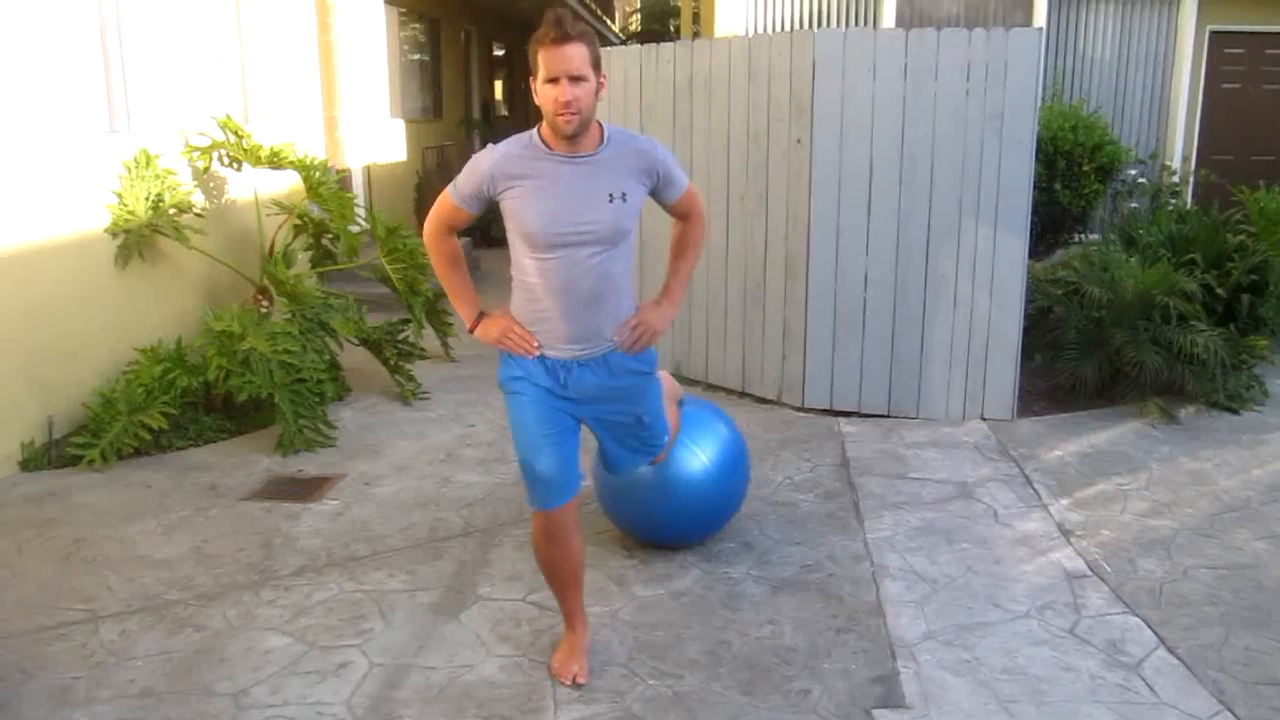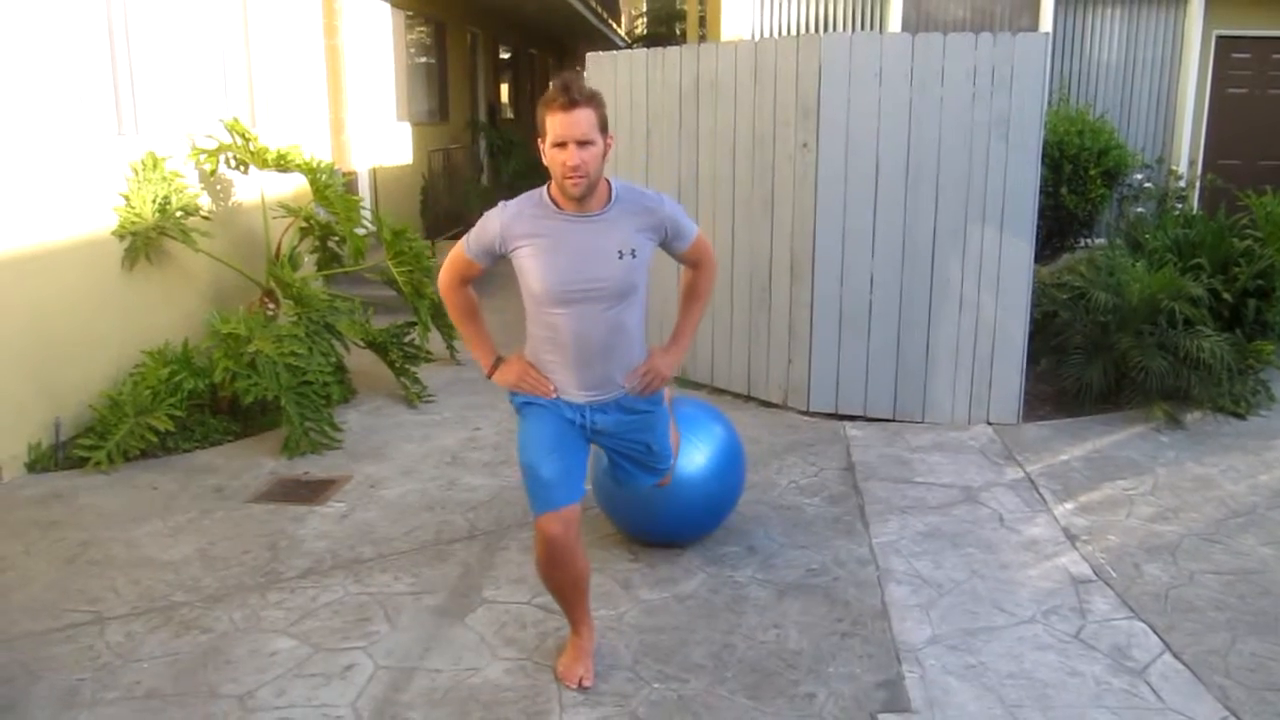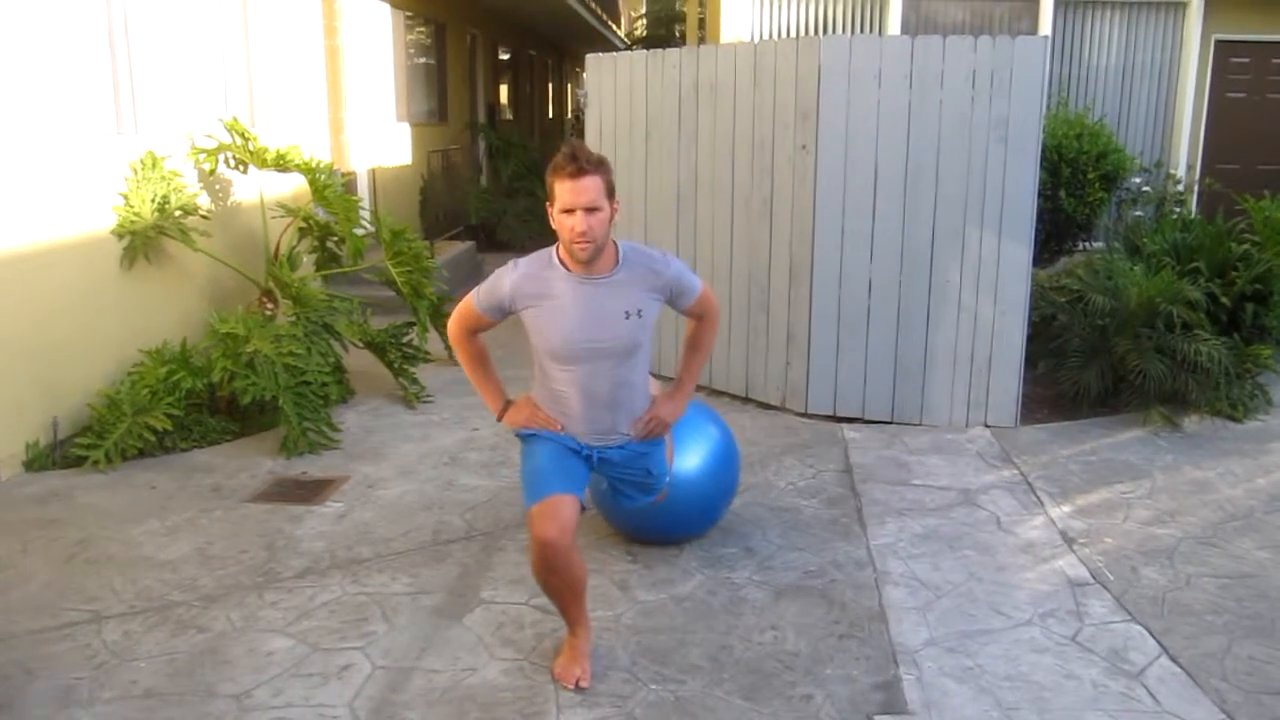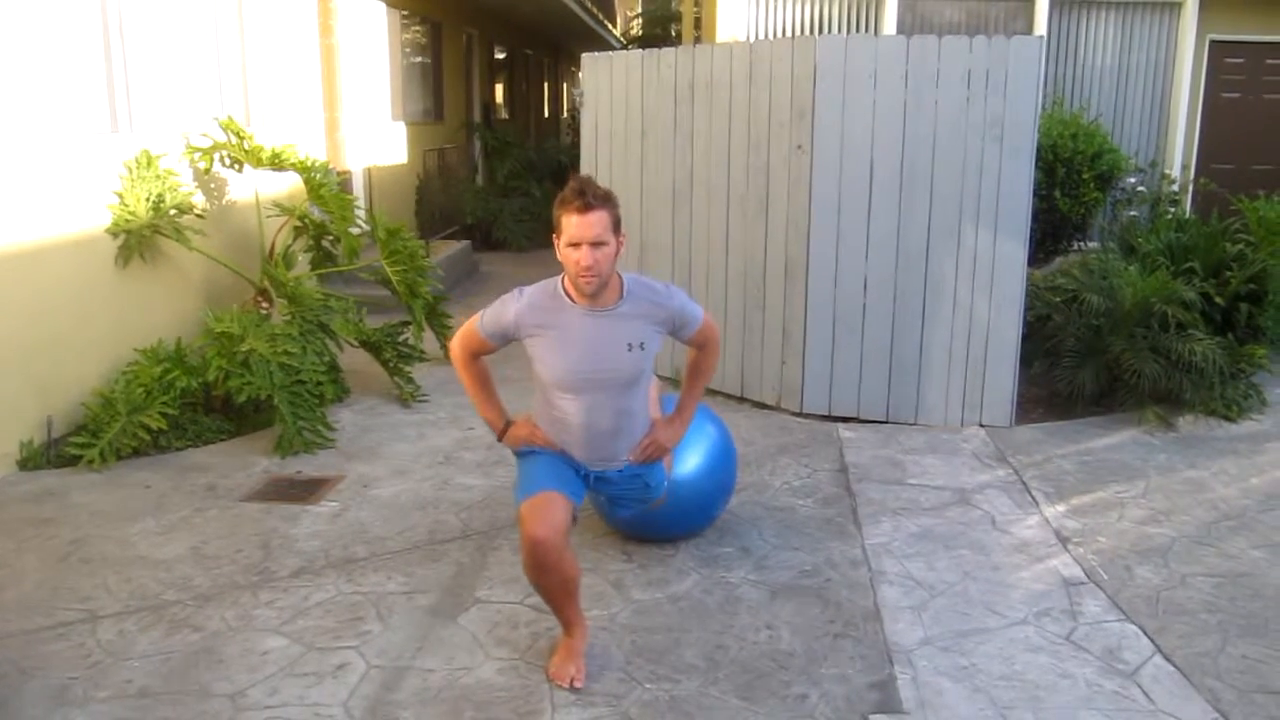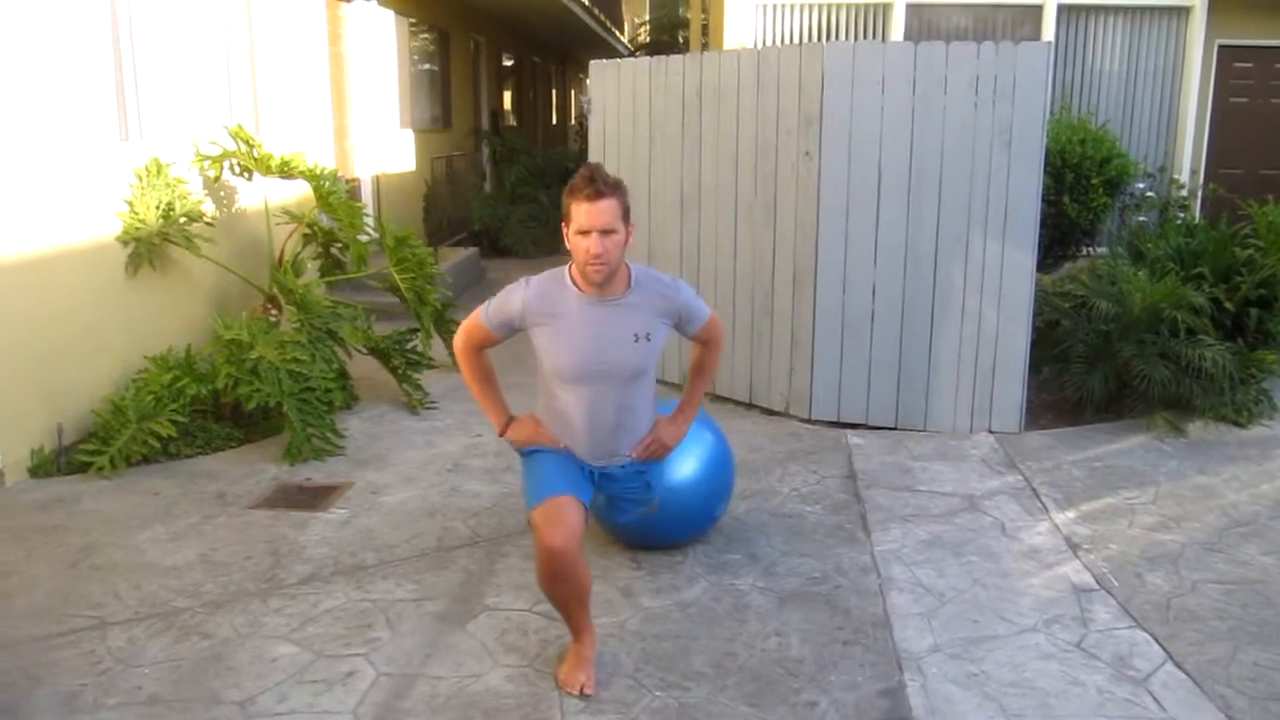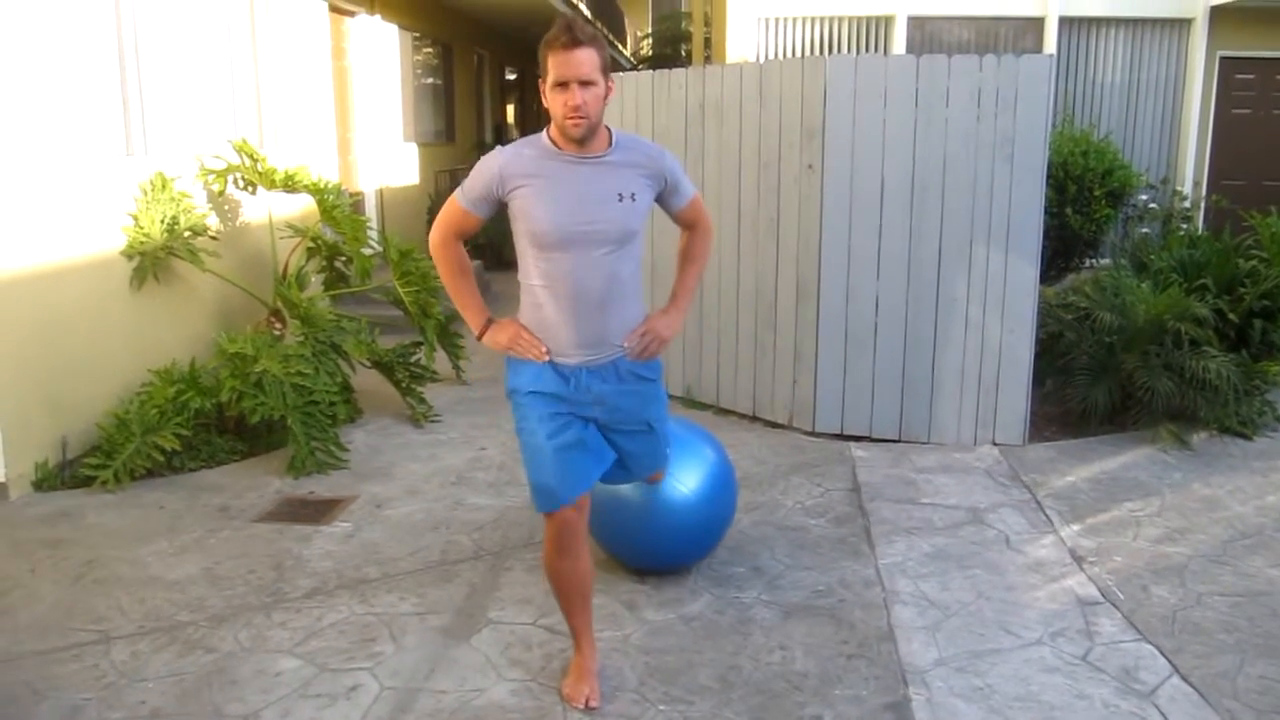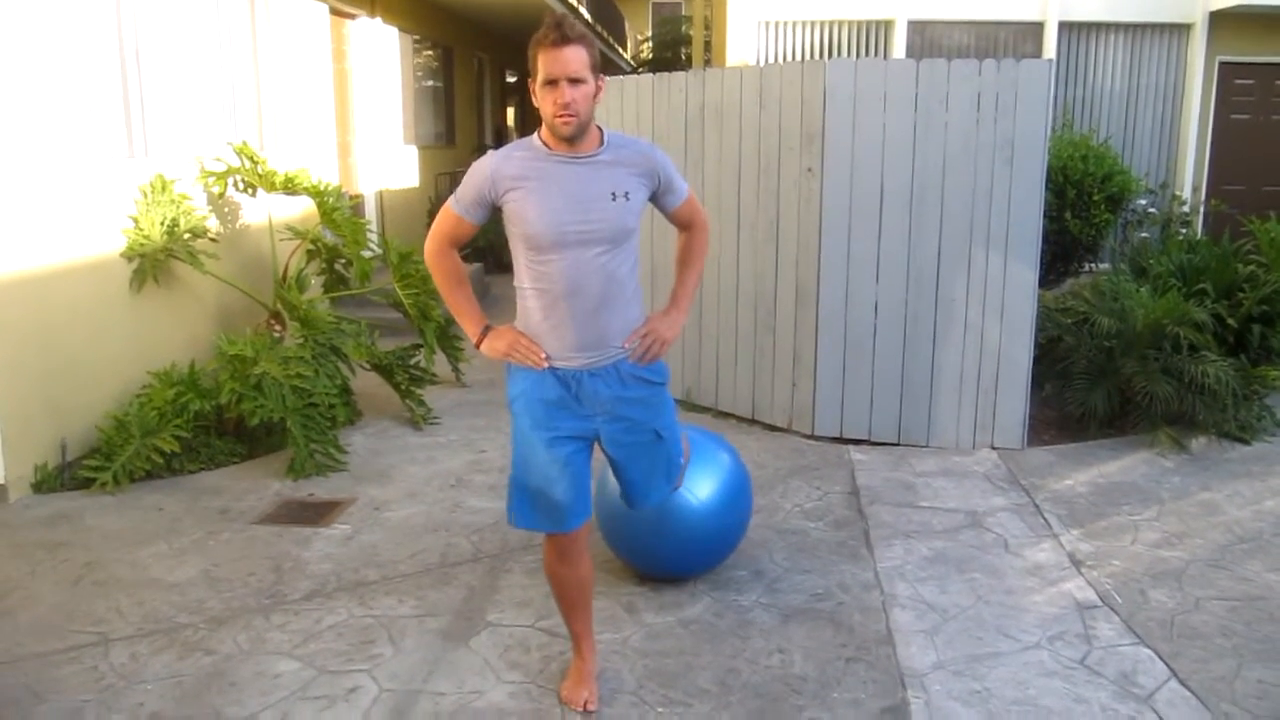
dt=0.7s
person 1, frame 1
left shoulder: (642, 156)
right shoulder: (499, 164)
left elbow: (692, 217)
right elbow: (437, 231)
left wrist: (668, 301)
right wrist: (476, 317)
left hip: (619, 358)
right hip: (534, 366)
left knee: (651, 457)
right knee: (554, 512)
left ankle: (661, 386)
right ankle: (575, 627)
person 1, frame 2
left shoulder: (652, 211)
right shoulder: (510, 222)
left elbow: (703, 263)
right elbow: (452, 280)
left wrist: (676, 348)
right wrist: (493, 363)
left hip: (629, 394)
right hip: (549, 400)
left knee: (656, 479)
right knee: (556, 530)
left ankle: (663, 403)
right ankle: (581, 632)
person 1, frame 3
left shoulder: (657, 271)
right shoulder: (520, 280)
left elbow: (707, 314)
right elbow: (461, 329)
left wrist: (678, 396)
right wrist: (503, 405)
left hip: (633, 431)
right hip: (556, 434)
left knee: (652, 496)
right knee: (550, 536)
right ankle: (578, 633)
person 1, frame 4
left shoulder: (660, 302)
right shoulder: (524, 308)
left elbow: (708, 342)
right elbow: (462, 350)
left wrist: (678, 421)
right wrist: (503, 425)
left hip: (631, 454)
right hip: (554, 451)
left knee: (652, 502)
right knee: (540, 536)
right ankle: (573, 631)
person 1, frame 5
left shoulder: (667, 295)
right shoulder: (532, 297)
left elbow: (711, 340)
right elbow: (466, 344)
left wrist: (682, 419)
right wrist: (505, 422)
left hip: (633, 451)
right hip: (557, 450)
left knee: (636, 516)
right knee: (558, 544)
right ankle: (583, 641)
person 1, frame 6
left shoulder: (649, 161)
right shoulder: (507, 166)
left elbow: (699, 227)
right elbow: (444, 238)
left wrist: (676, 311)
right wrist: (484, 325)
left hip: (628, 366)
right hip: (544, 373)
left knee: (649, 473)
right knee: (566, 516)
left ankle: (617, 451)
right ankle: (584, 652)
person 1, frame 7
left shoulder: (642, 161)
right shoulder: (499, 171)
left elbow: (695, 227)
right elbow: (439, 247)
left wrist: (677, 312)
right wrist: (482, 333)
left hip: (630, 369)
right hip: (544, 380)
left knee: (664, 486)
right knee: (564, 530)
left ankle: (665, 428)
right ankle: (584, 656)
